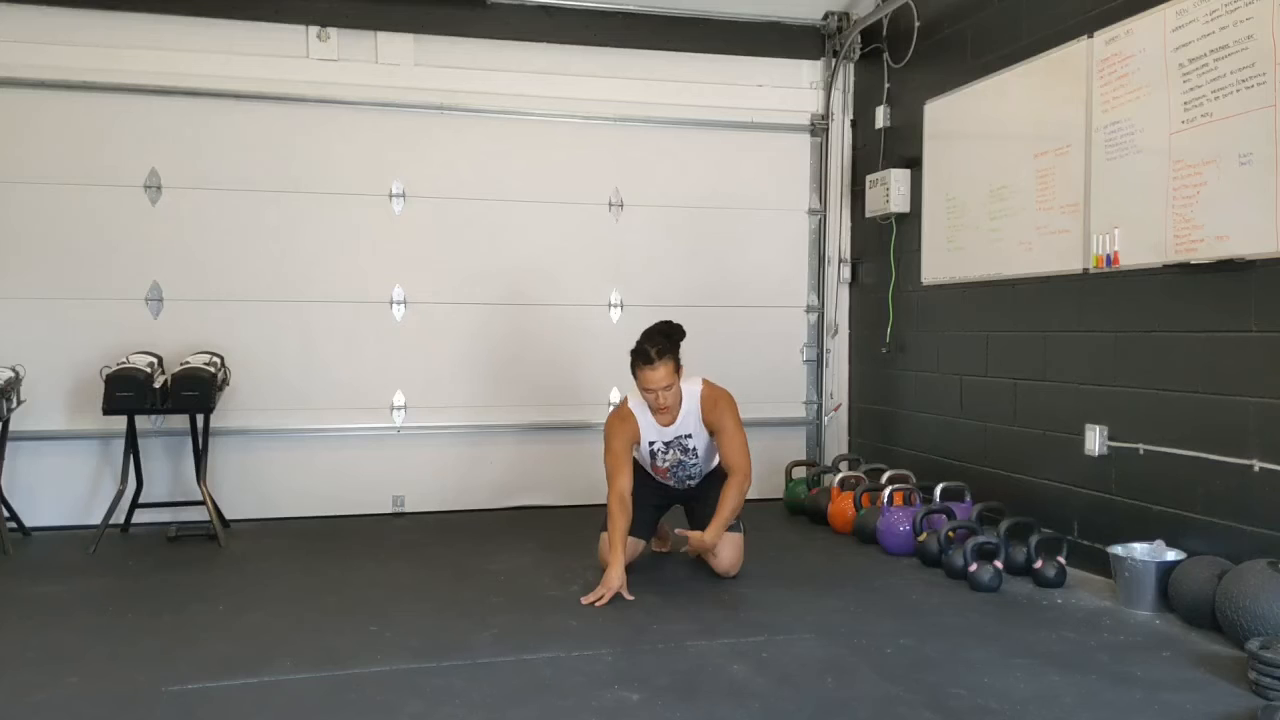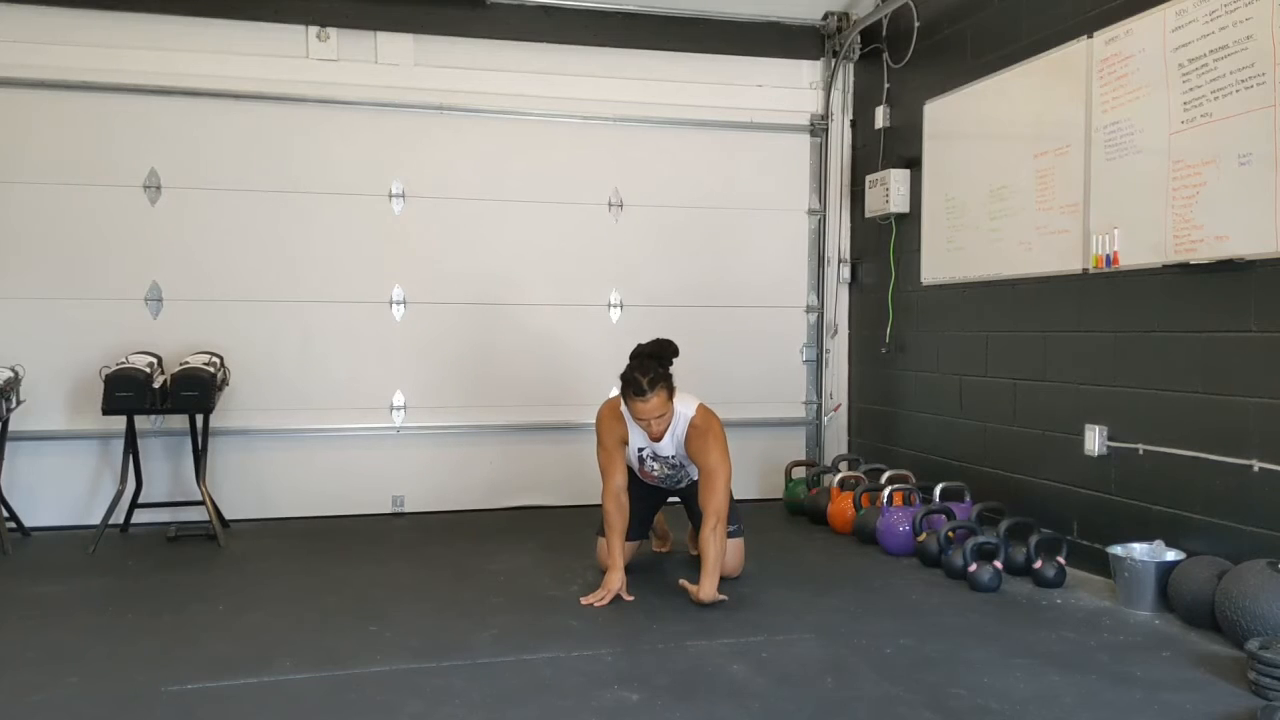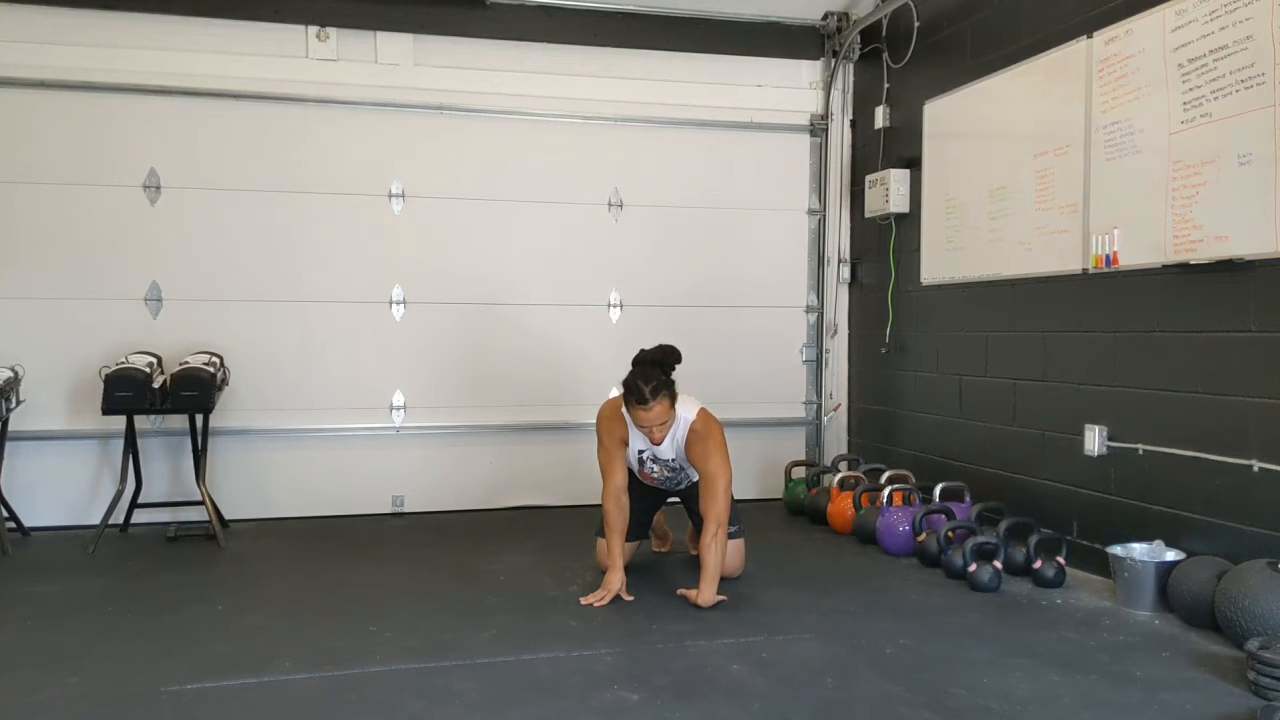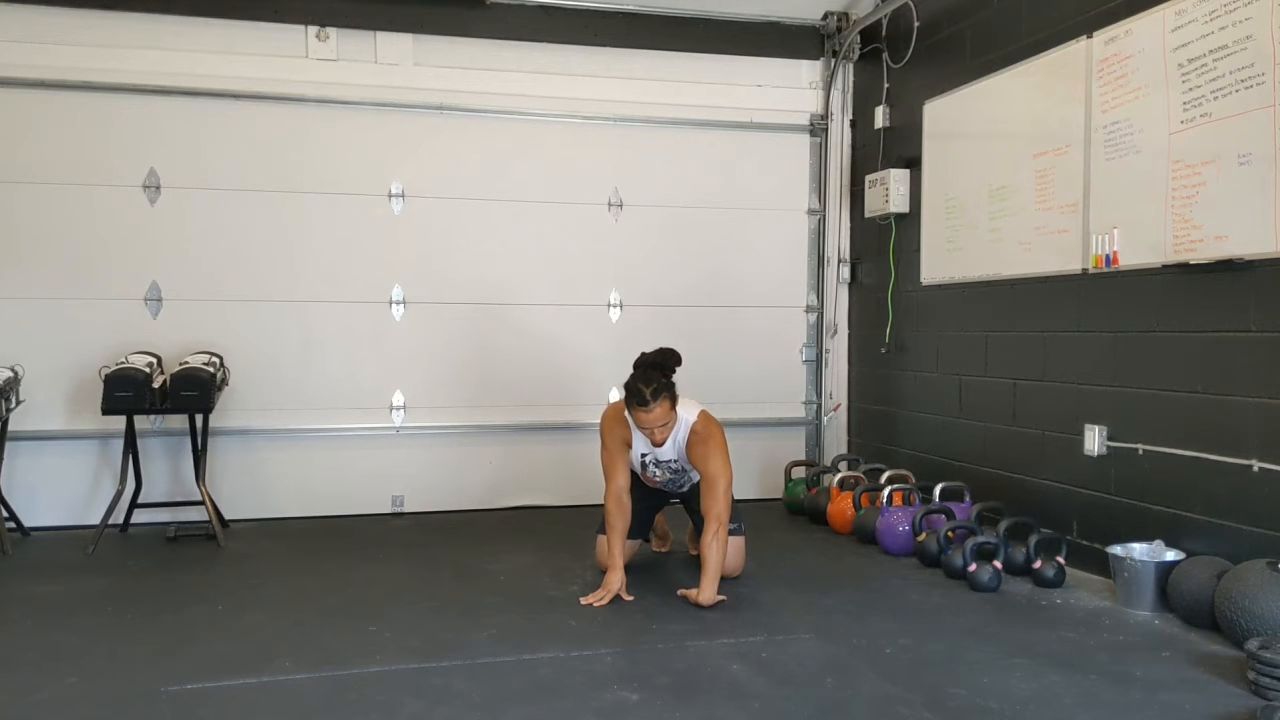
dt=1s
person 1, frame 1
left shoulder: (714, 401)
right shoulder: (623, 419)
left elbow: (740, 474)
right elbow: (619, 491)
left wrist: (710, 535)
right wrist: (616, 565)
left hip: (706, 479)
right hip: (651, 479)
left knee: (727, 564)
right knee: (609, 558)
left ankle: (697, 536)
right ankle: (656, 528)
person 1, frame 2
left shoulder: (702, 425)
right shoulder: (610, 417)
left elbow: (715, 514)
right elbow: (615, 491)
left wrist: (707, 586)
right wrist: (616, 568)
left hip: (696, 478)
right hip: (643, 478)
left knee: (730, 566)
right knee: (606, 560)
left ankle: (697, 536)
right ankle: (655, 526)
person 1, frame 3
left shoulder: (702, 429)
right shoulder: (611, 417)
left elbow: (717, 517)
right elbow: (615, 491)
left wrist: (707, 590)
right wrist: (615, 569)
left hip: (695, 479)
right hip: (643, 478)
left knee: (730, 567)
right knee: (606, 561)
left ankle: (697, 535)
right ankle: (655, 525)
person 1, frame 4
left shoulder: (704, 431)
right shoulder: (615, 421)
left elbow: (718, 517)
right elbow: (617, 492)
left wrist: (707, 591)
right wrist: (615, 569)
left hip: (696, 481)
right hip: (645, 481)
left knee: (730, 566)
right knee: (605, 559)
left ankle: (697, 535)
right ankle: (656, 526)
